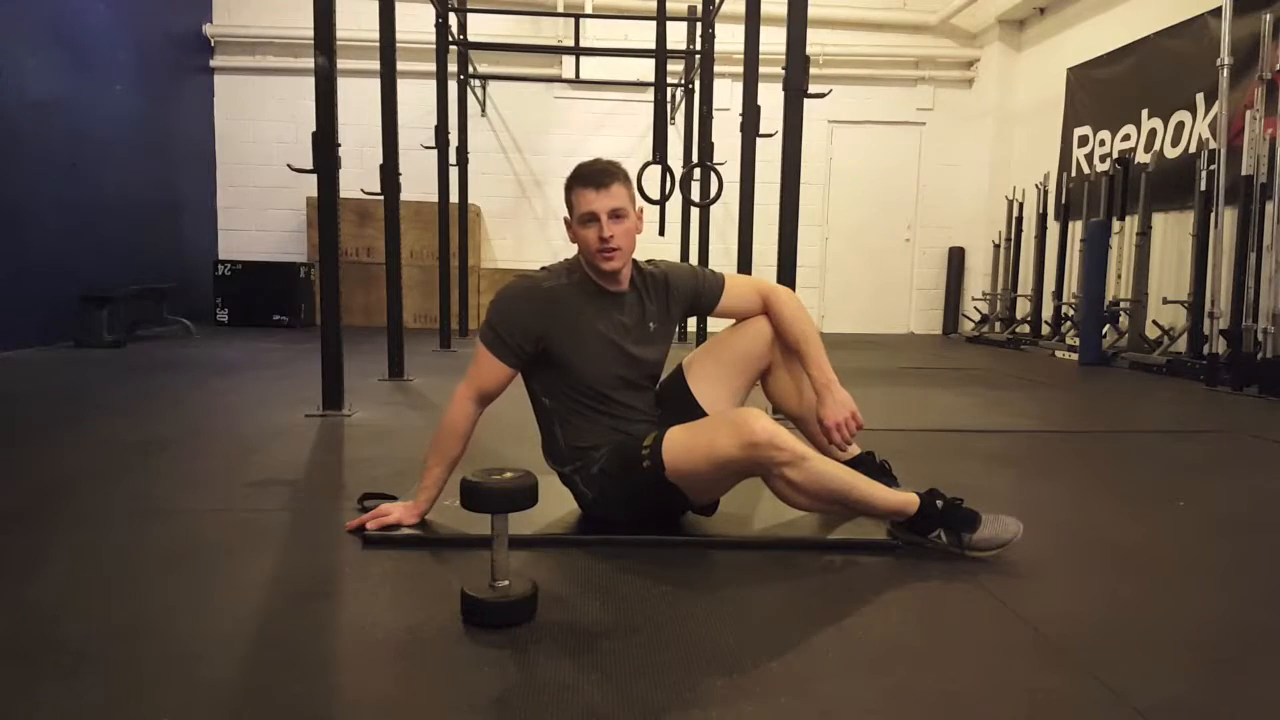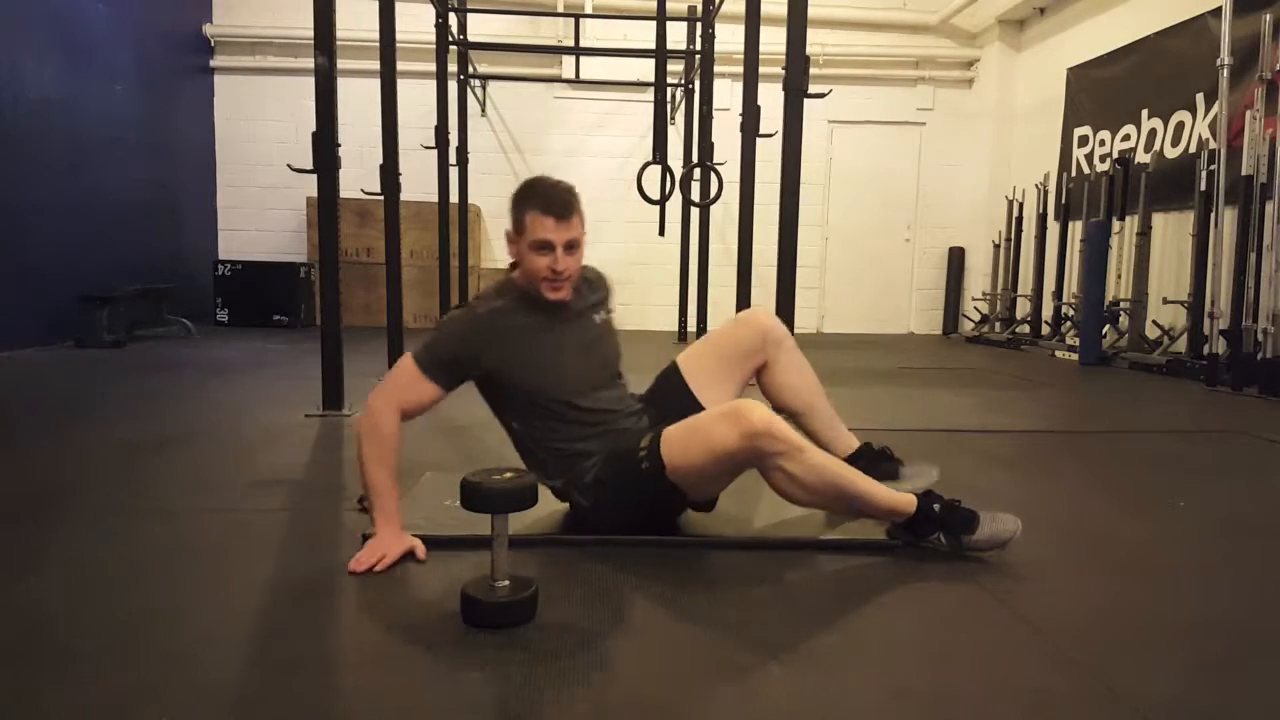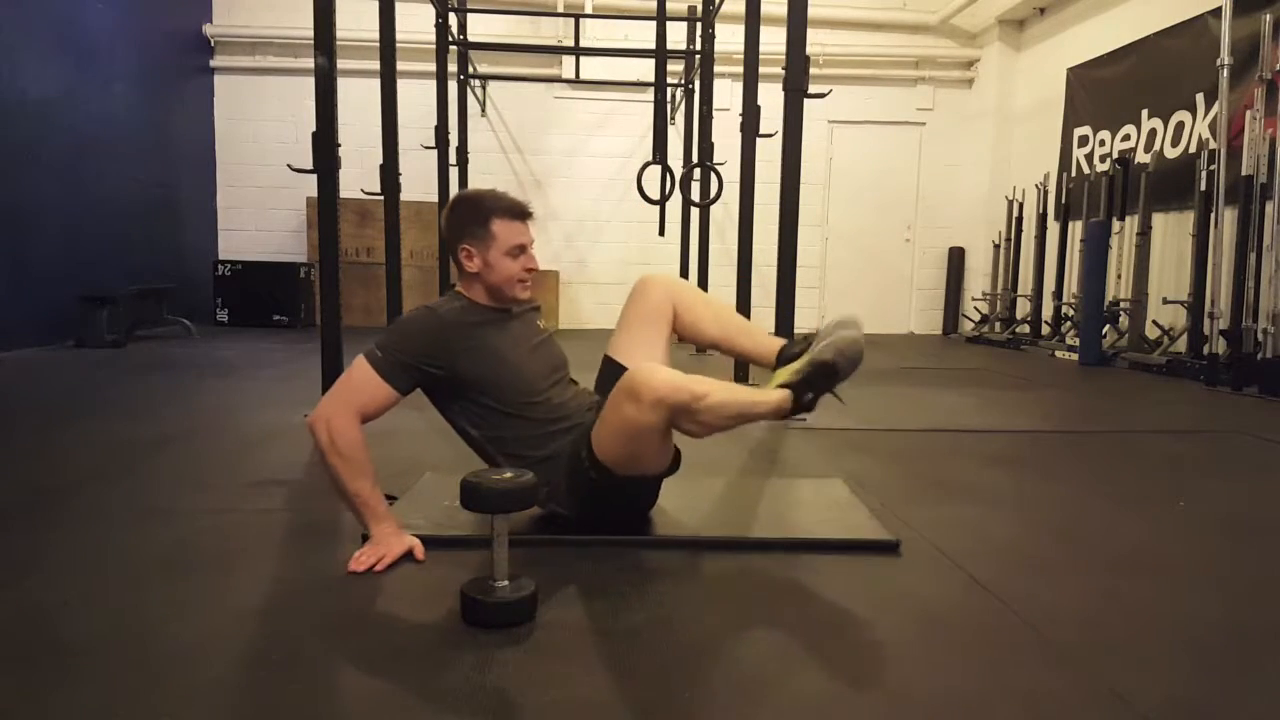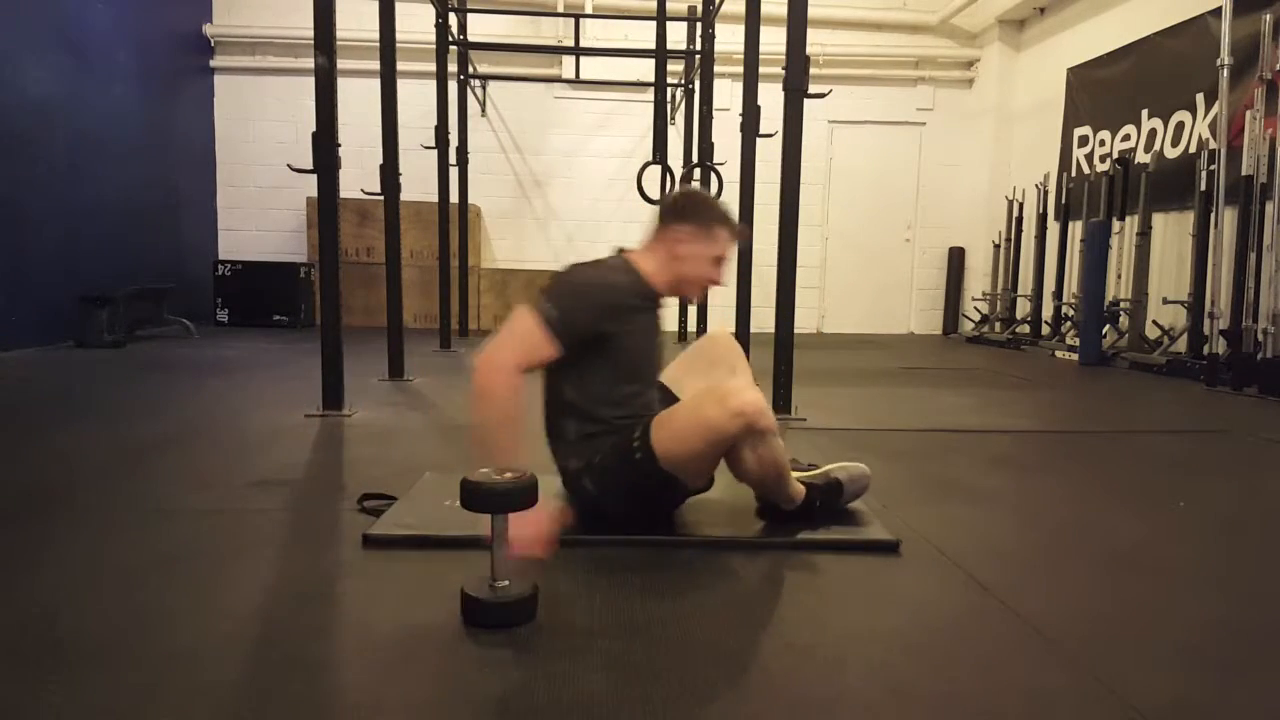
dt=0.7s
person 1, frame 1
left shoulder: (665, 283)
right shoulder: (533, 301)
left elbow: (774, 297)
right elbow: (471, 397)
left wrist: (829, 388)
right wrist: (421, 502)
left hip: (659, 435)
right hip: (610, 481)
left knee: (768, 334)
right knee: (755, 433)
left ankle: (861, 469)
right ankle: (921, 516)
person 1, frame 2
left shoulder: (586, 284)
right shoulder: (483, 326)
right elbow: (382, 409)
right wrist: (389, 525)
left hip: (646, 427)
right hip: (611, 486)
left knee: (759, 327)
right knee: (754, 425)
left ankle: (859, 462)
right ankle: (918, 516)
person 1, frame 3
left shoulder: (519, 305)
right shoulder: (434, 331)
right elbow: (331, 417)
right wrist: (383, 527)
left hip: (603, 431)
right hip: (584, 485)
left knee: (658, 290)
right knee: (651, 383)
left ankle: (791, 360)
right ankle: (792, 398)
person 1, frame 4
left shoulder: (639, 290)
right shoulder: (602, 288)
right elbow: (493, 367)
left hip: (638, 442)
right hip: (610, 483)
left knee: (720, 346)
right knee: (740, 402)
left ankle: (782, 473)
right ankle: (796, 500)
